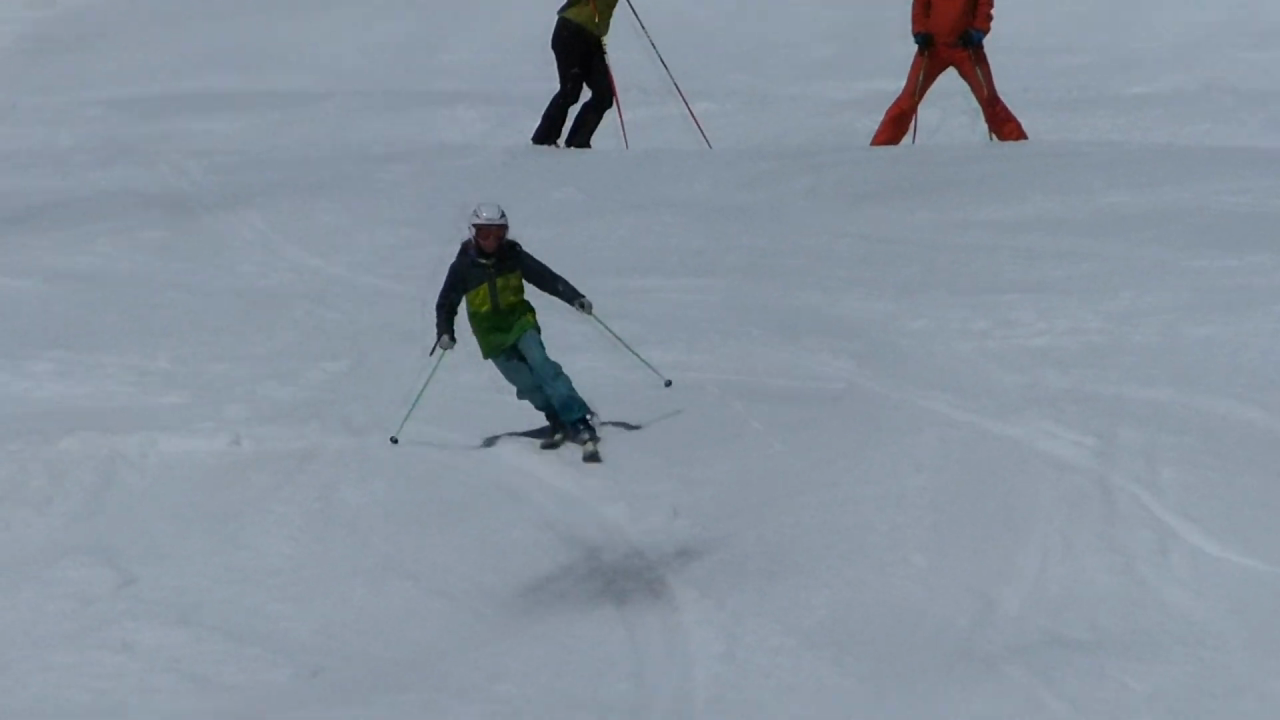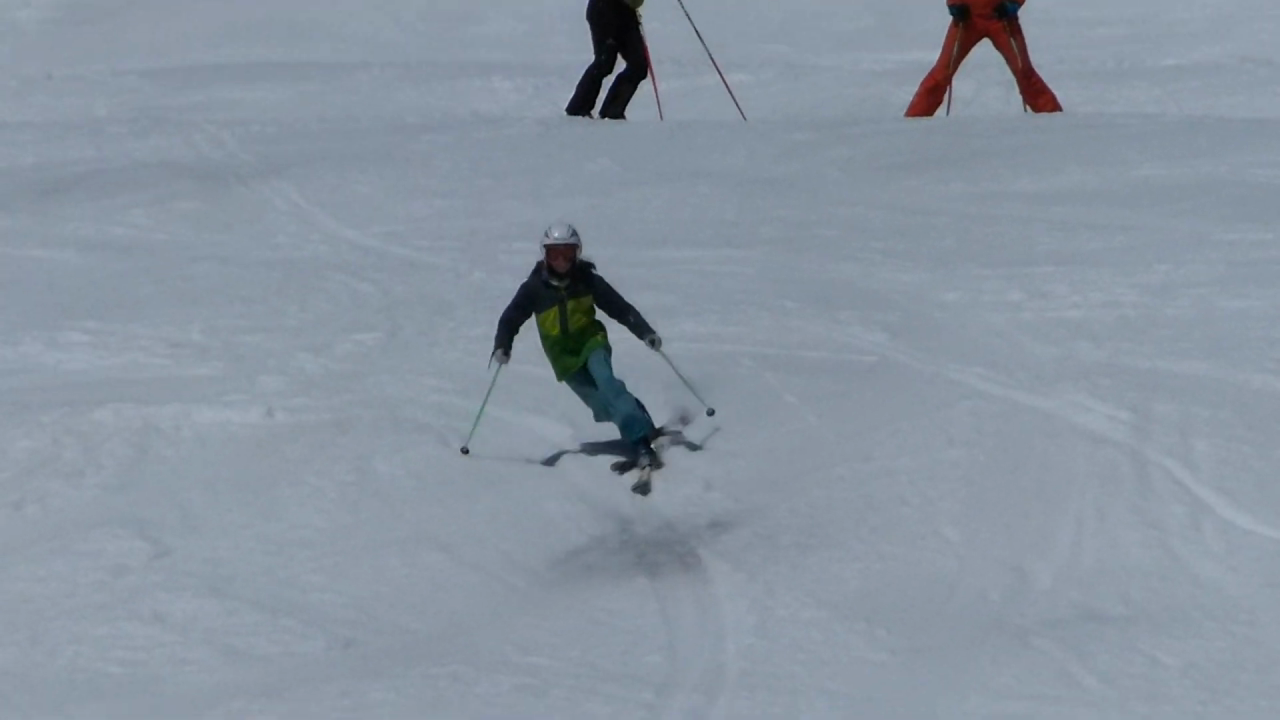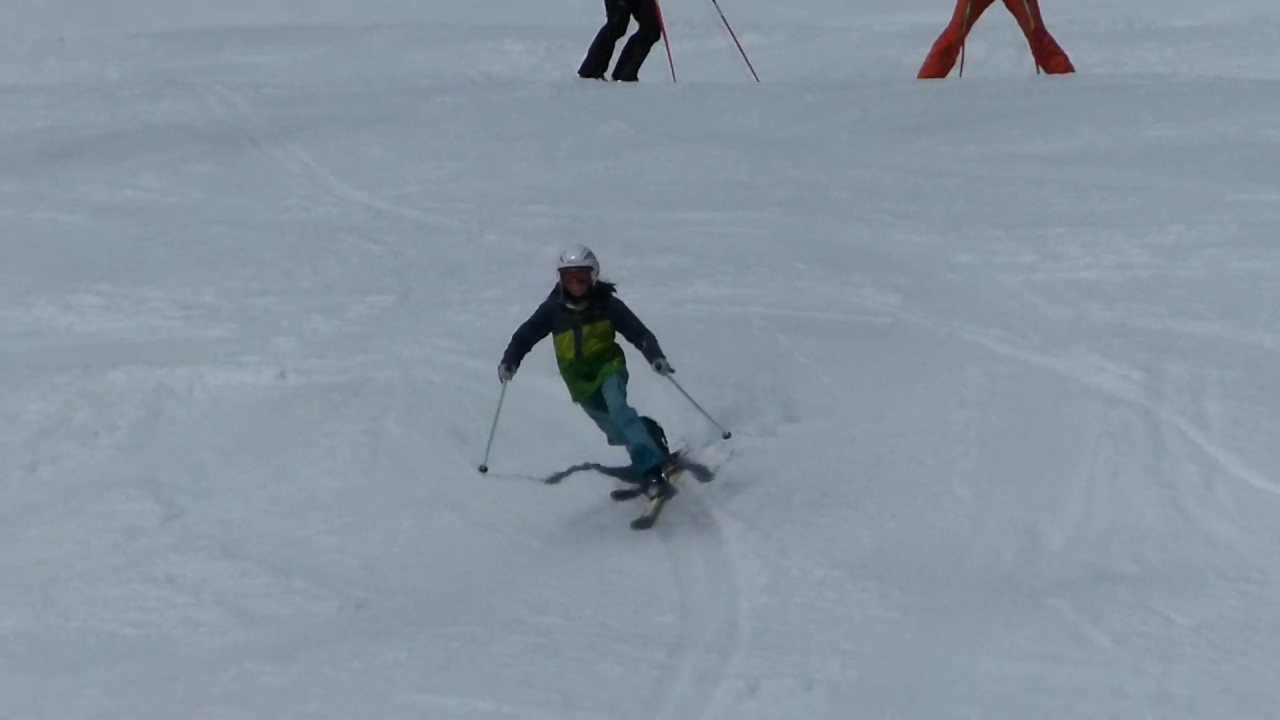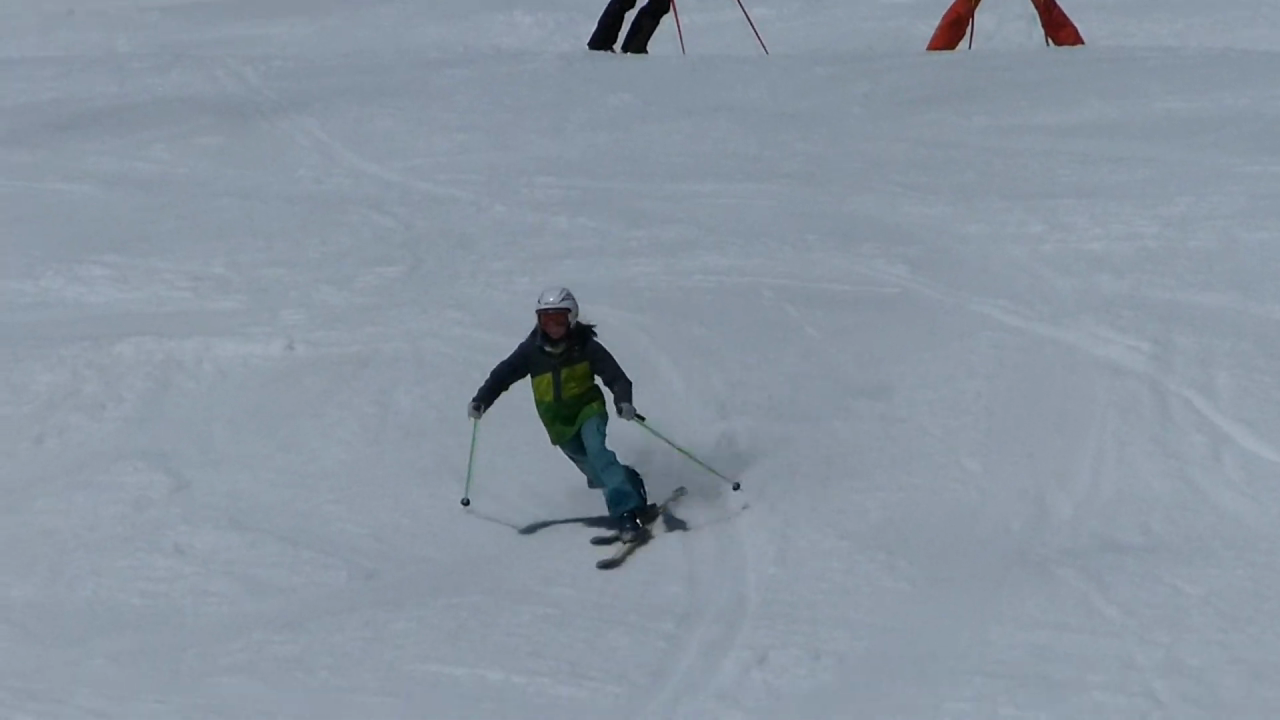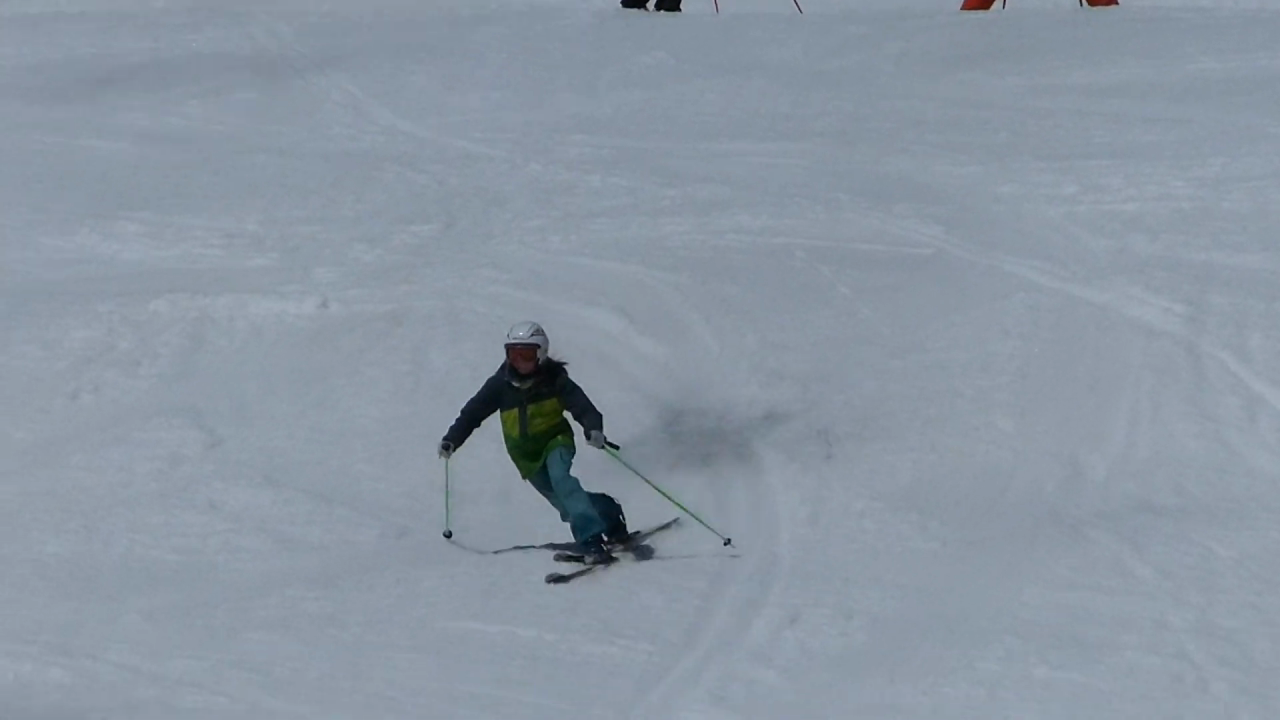
dt=0.2s
person 1, frame 1
left shoulder: (514, 256)
right shoulder: (462, 266)
left elbow: (545, 277)
right elbow: (446, 303)
left wrist: (575, 296)
right wrist: (445, 332)
left hip: (520, 320)
right hip: (491, 334)
left knee: (540, 363)
right knee: (528, 384)
left ankle: (577, 419)
right ankle: (556, 415)
person 1, frame 2
left shoulder: (587, 279)
right shoulder: (534, 287)
left elbow: (619, 307)
right elbow: (511, 319)
left wrist: (645, 332)
right wrist: (502, 346)
left hip: (591, 341)
right hip: (562, 354)
left knee: (606, 380)
right knee: (604, 407)
left ankle: (640, 441)
right ankle: (639, 423)
person 1, frame 3
left shoulder: (606, 303)
right shoulder: (553, 308)
left elbow: (638, 331)
right elbow: (525, 336)
left wrist: (656, 357)
right wrist: (509, 361)
left hip: (608, 365)
right hip: (579, 378)
left knee: (617, 407)
right knee: (619, 432)
left ankle: (651, 470)
right ankle: (649, 433)
person 1, frame 4
left shoulder: (585, 345)
right shoulder: (531, 350)
left elbow: (615, 376)
right elbow: (502, 375)
left wrist: (623, 401)
right wrist: (481, 400)
left hip: (588, 408)
right hip: (558, 421)
left knee: (596, 449)
right knee: (599, 475)
left ankle: (627, 513)
right ankle: (628, 482)
person 1, frame 5
left shoulder: (555, 380)
right shoulder: (500, 384)
left elbow: (585, 409)
right elbow: (473, 412)
left wrist: (594, 430)
right wrist: (452, 439)
left hip: (555, 441)
right hip: (527, 455)
left knee: (560, 477)
right knee: (571, 507)
left ankle: (592, 540)
right ankle: (606, 511)
